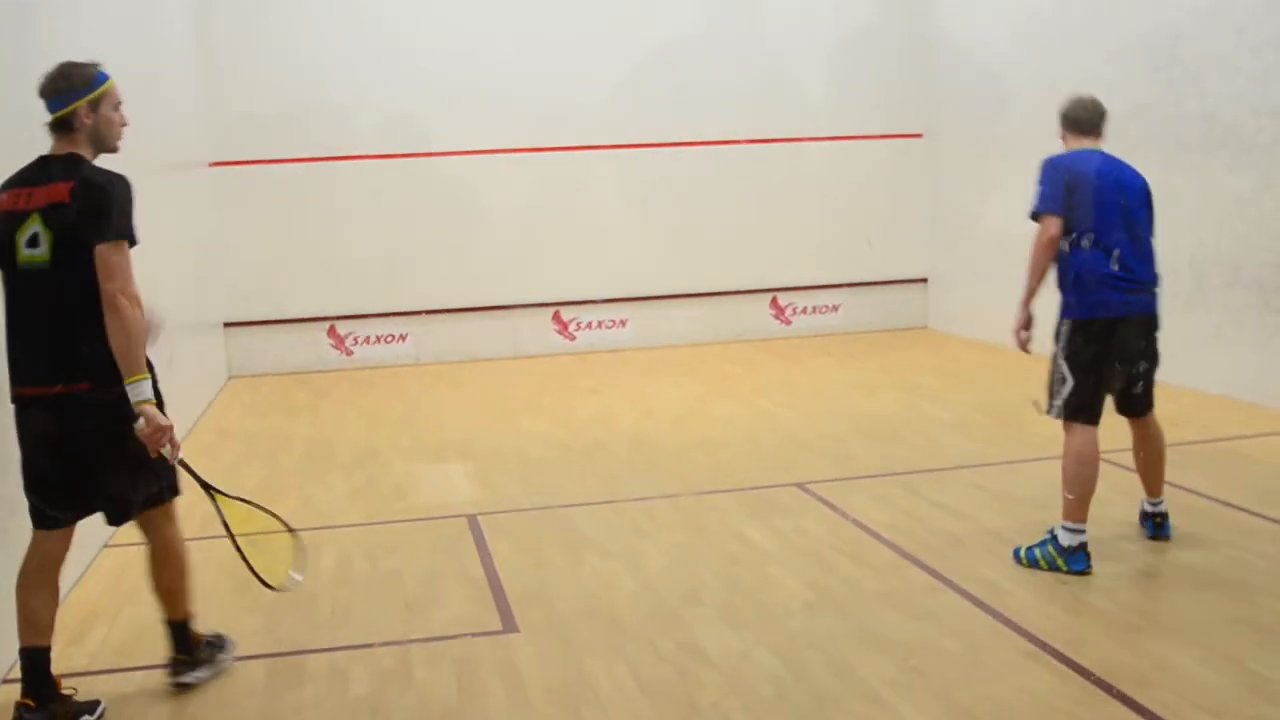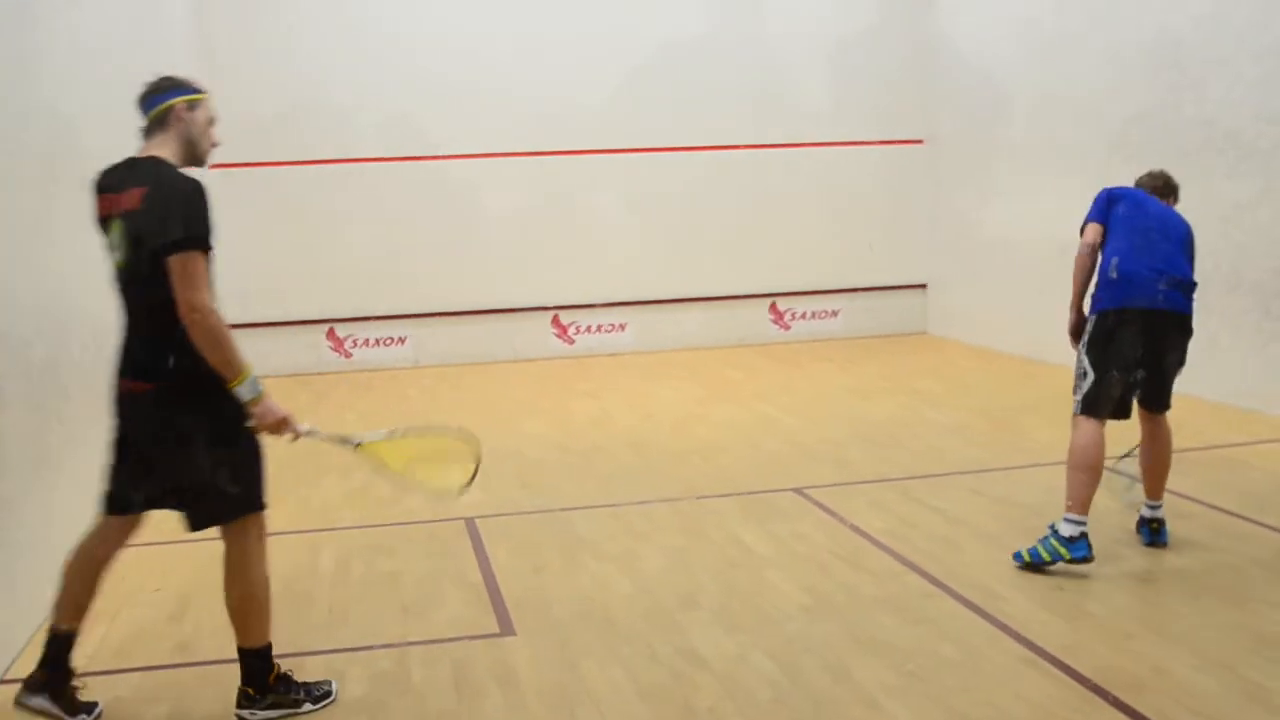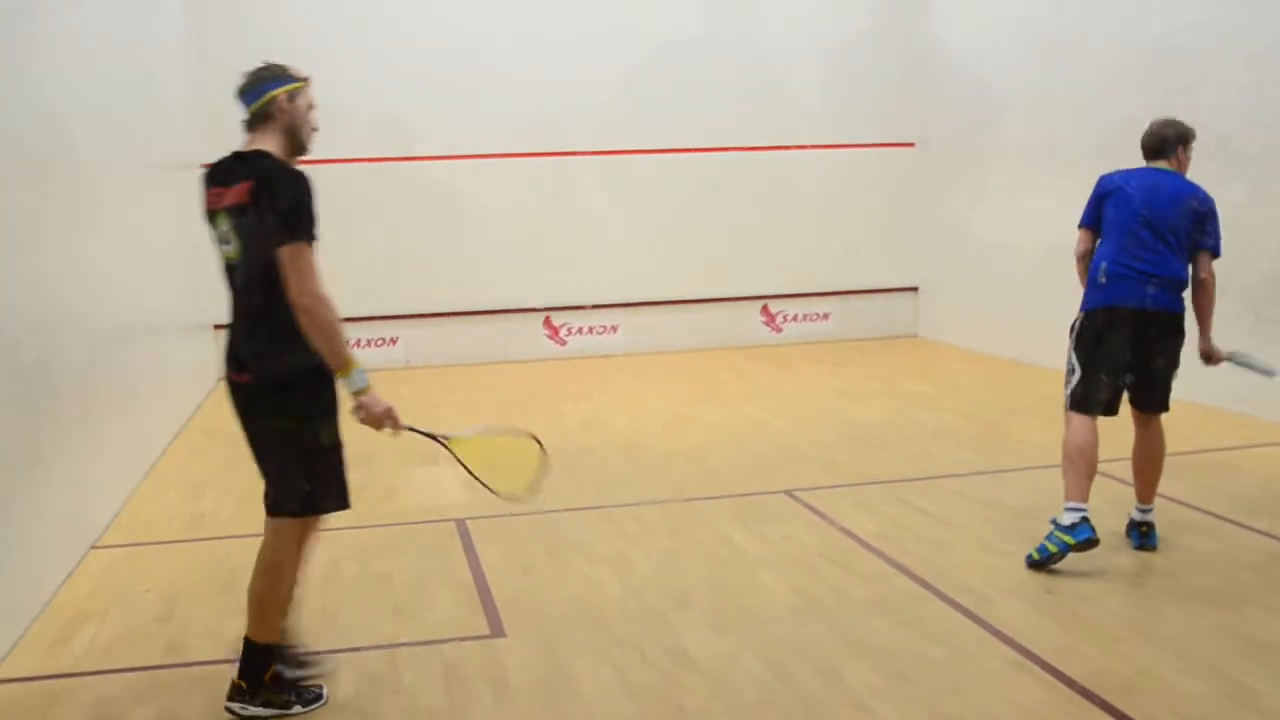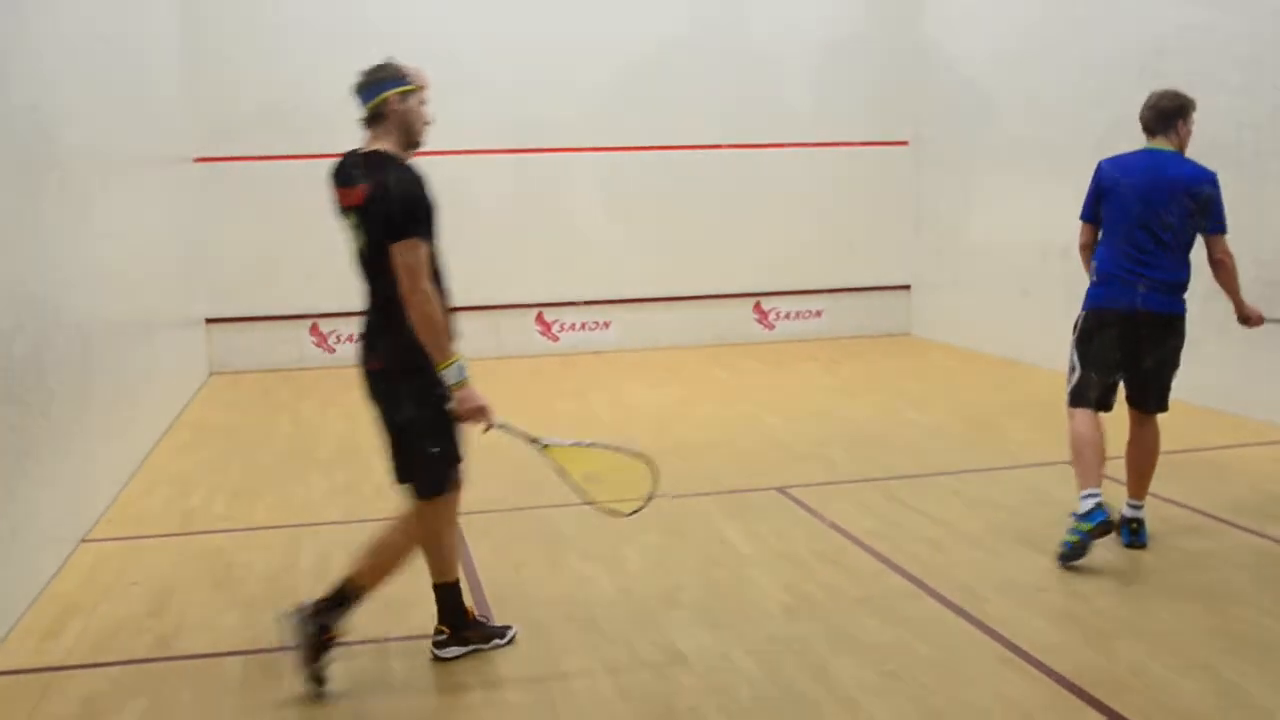
dt=0.4s
person 1, frame 1
right shoulder: (102, 188)
right elbow: (118, 295)
right wrist: (143, 397)
right hip: (102, 390)
right knee: (159, 517)
right ankle: (187, 650)
person 1, frame 2
left shoulder: (113, 183)
right shoulder: (179, 190)
right elbow: (196, 309)
right wrist: (252, 393)
left hip: (138, 385)
right hip: (192, 391)
left knee: (113, 527)
right knee: (245, 529)
person 1, frame 3
left shoulder: (220, 177)
right shoulder: (284, 181)
right elbow: (306, 297)
left wrist: (288, 177)
right wrist: (359, 384)
left hip: (249, 370)
right hip: (288, 377)
left knee: (293, 514)
right knee: (293, 523)
left ankle: (276, 644)
person 1, frame 4
left shoulder: (351, 171)
right shoulder: (399, 181)
right elbow: (417, 291)
left wrist: (403, 86)
right wrist: (458, 377)
left hip: (388, 358)
right hip: (410, 365)
left knee: (442, 493)
right knee: (430, 508)
left ankle: (455, 623)
right ankle: (325, 614)
person 2, frame 1
left shoulder: (1059, 167)
right shoulder: (1133, 177)
left elbow: (1050, 235)
left wrist: (1025, 305)
left hip: (1089, 307)
right hip: (1141, 307)
left knee: (1079, 422)
right knee: (1141, 413)
left ankle: (1071, 542)
right ankle: (1156, 512)
person 2, frame 2
left shoulder: (1112, 196)
right shoulder: (1180, 223)
left elbow: (1090, 242)
left wrist: (1075, 308)
left hip: (1120, 303)
right hip: (1175, 309)
left knee: (1089, 416)
right knee: (1154, 413)
left ankle: (1072, 533)
right ankle: (1153, 519)
person 2, frame 3
left shoulder: (1110, 183)
right shoulder: (1199, 200)
left elbow: (1083, 251)
right elbow: (1203, 276)
right wrist: (1206, 338)
left hip: (1107, 304)
right hip: (1164, 312)
left knee: (1081, 411)
right knee: (1148, 416)
left ankle: (1074, 519)
right ankle: (1143, 521)
person 2, frame 4
left shoulder: (1108, 170)
right shoulder: (1200, 180)
left elbow: (1086, 242)
right elbow: (1218, 255)
right wrist: (1240, 305)
left hip: (1106, 304)
right hip: (1164, 311)
left knee: (1084, 407)
right knee: (1144, 414)
left ankle: (1091, 507)
right ankle: (1133, 517)
